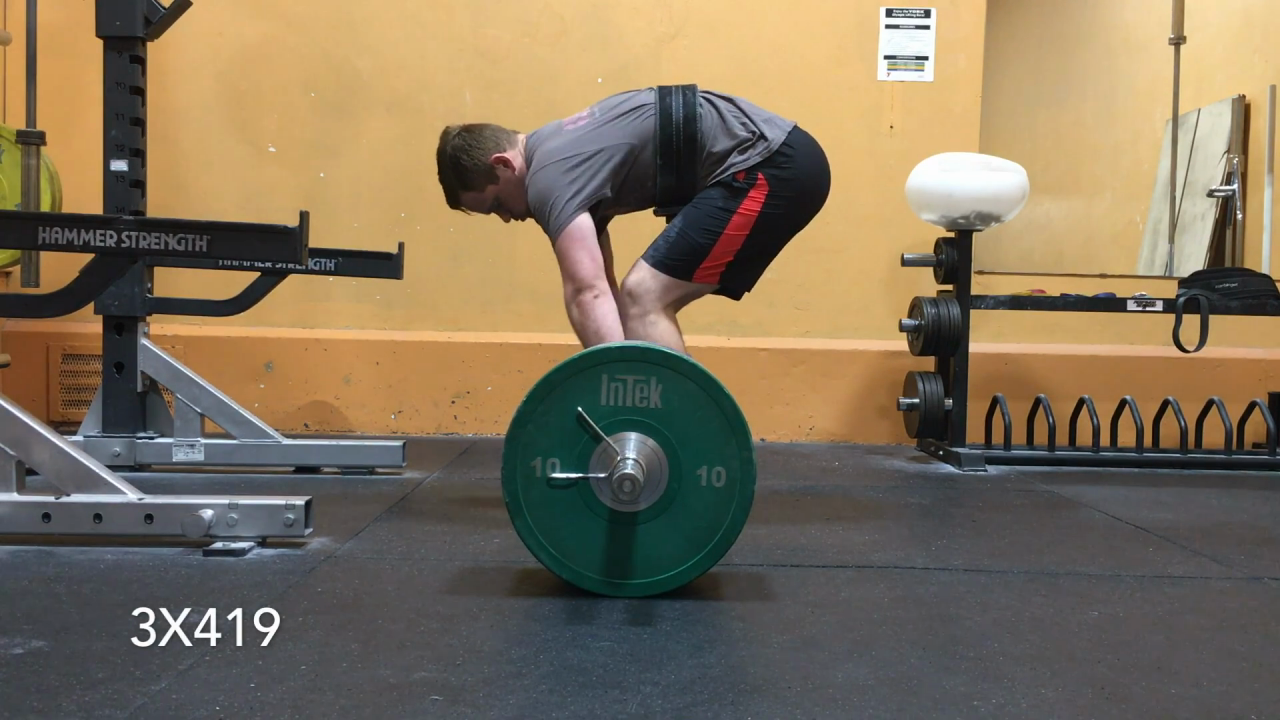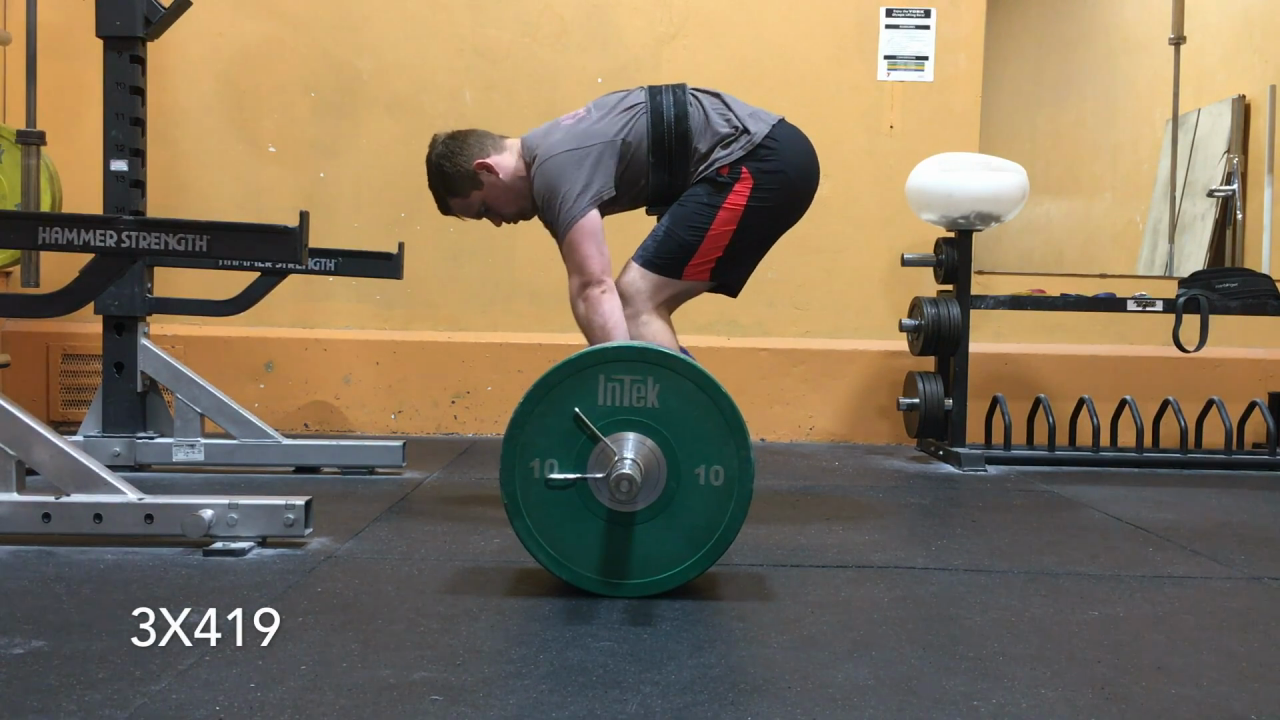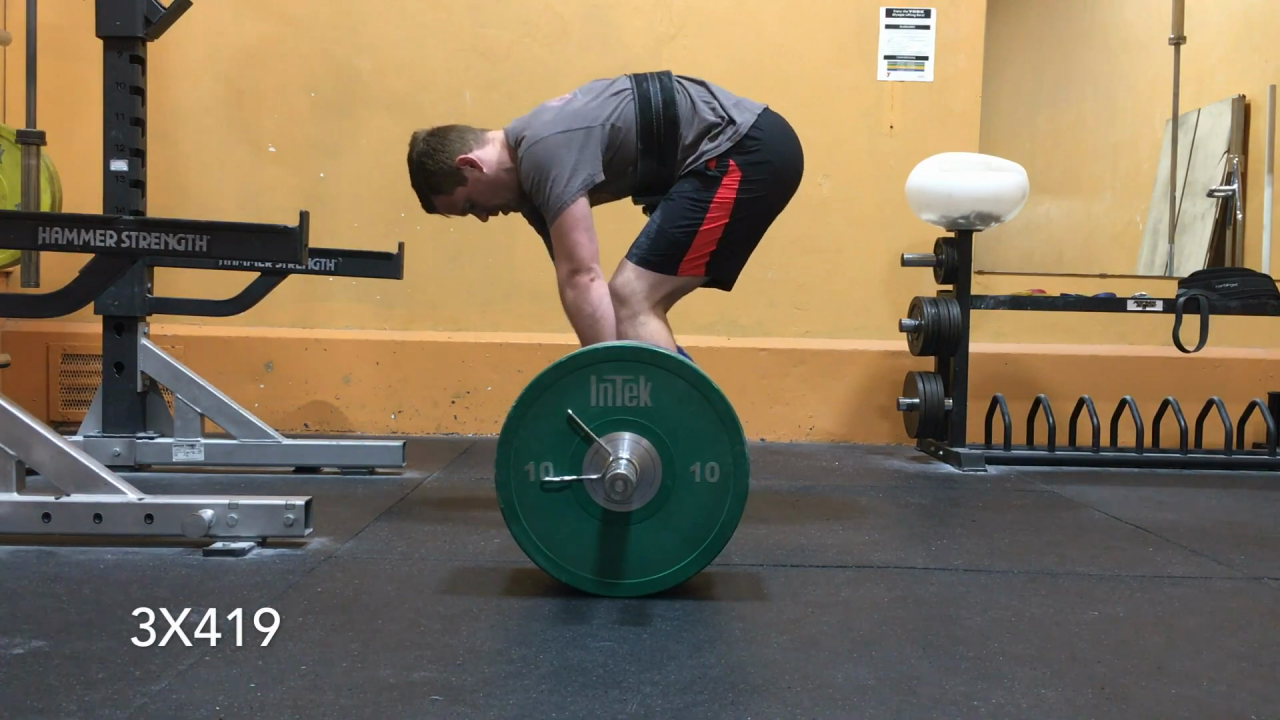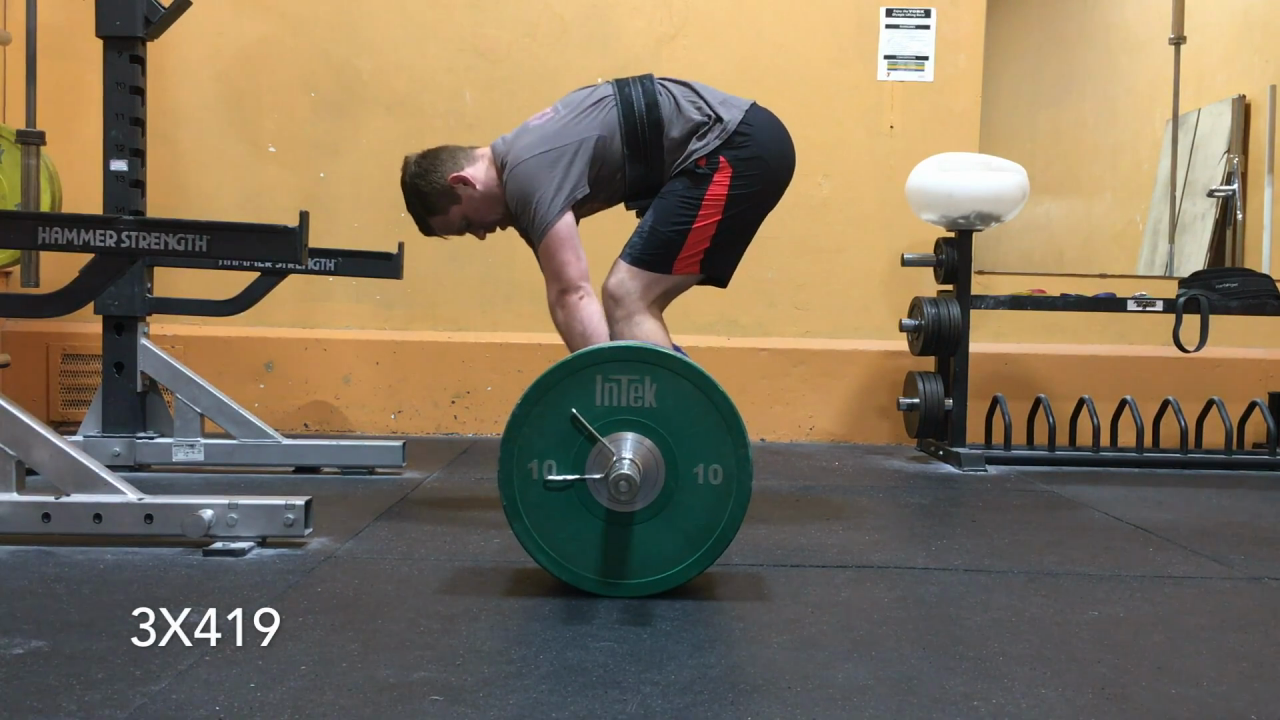
dt=0.4s
person 1, frame 1
left shoulder: (551, 175)
right shoulder: (572, 167)
left elbow: (586, 293)
right elbow: (600, 290)
left hip: (774, 166)
right hip: (778, 162)
left knee: (643, 299)
right knee: (647, 301)
person 1, frame 2
left shoulder: (555, 167)
right shoulder: (553, 168)
left elbow: (593, 288)
right elbow: (589, 287)
left hip: (761, 160)
right hip: (768, 159)
left knee: (637, 300)
right knee: (643, 304)
person 1, frame 3
left shoulder: (543, 152)
right shoulder: (533, 164)
left elbow: (581, 276)
right elbow: (575, 278)
left hip: (748, 151)
right hip: (754, 148)
left knee: (632, 298)
right knee: (638, 300)
person 1, frame 4
left shoulder: (528, 175)
right shoulder: (525, 165)
left elbow: (571, 293)
right elbow: (571, 292)
left hip: (736, 148)
right hip: (743, 143)
left knee: (627, 297)
right knee: (634, 300)
